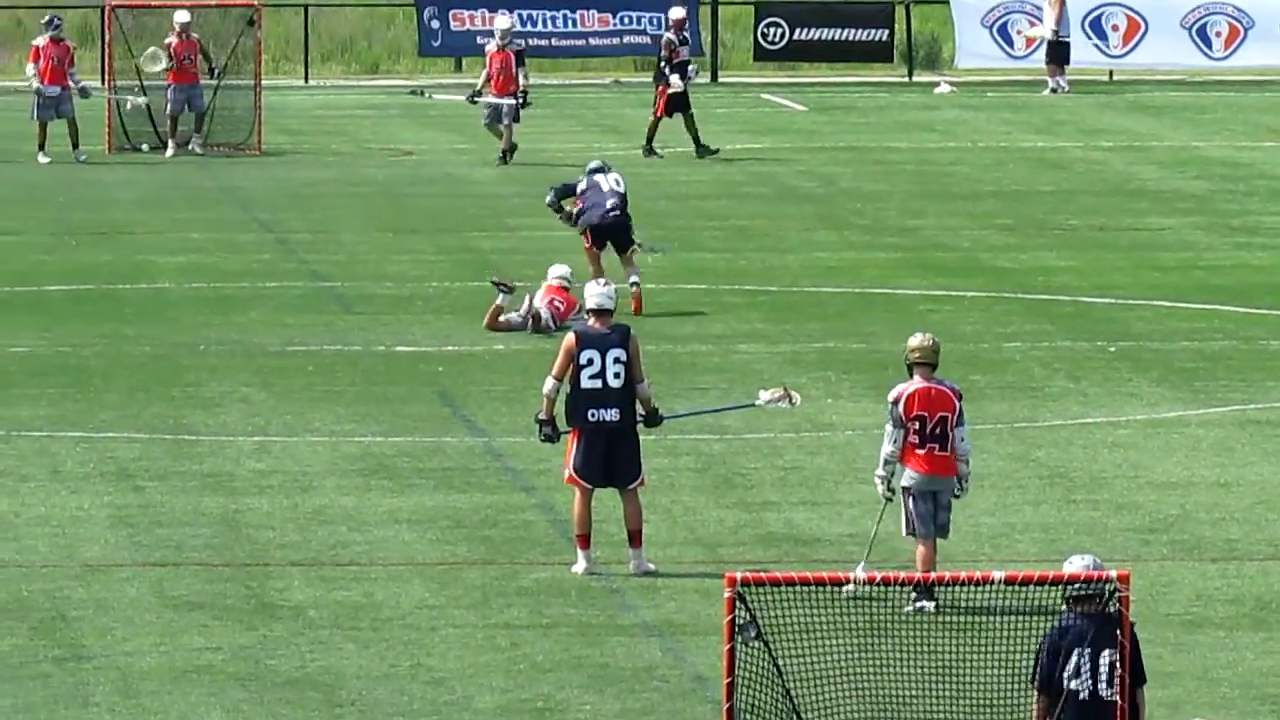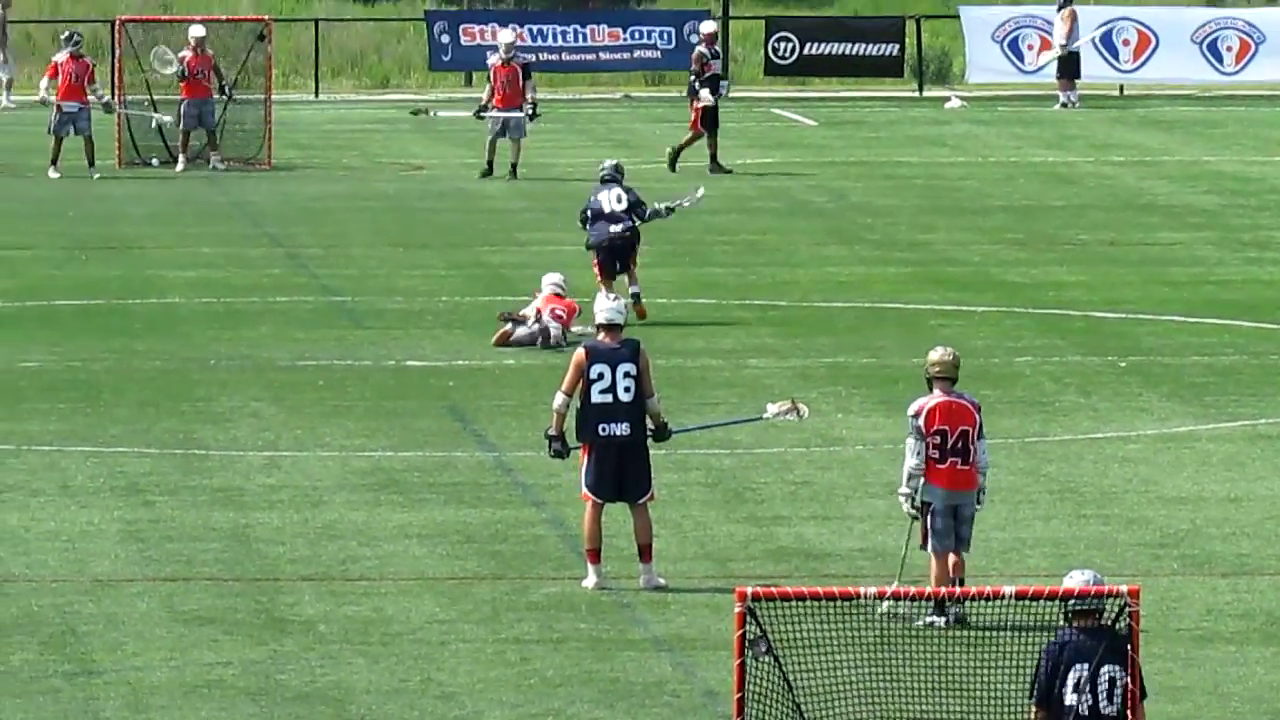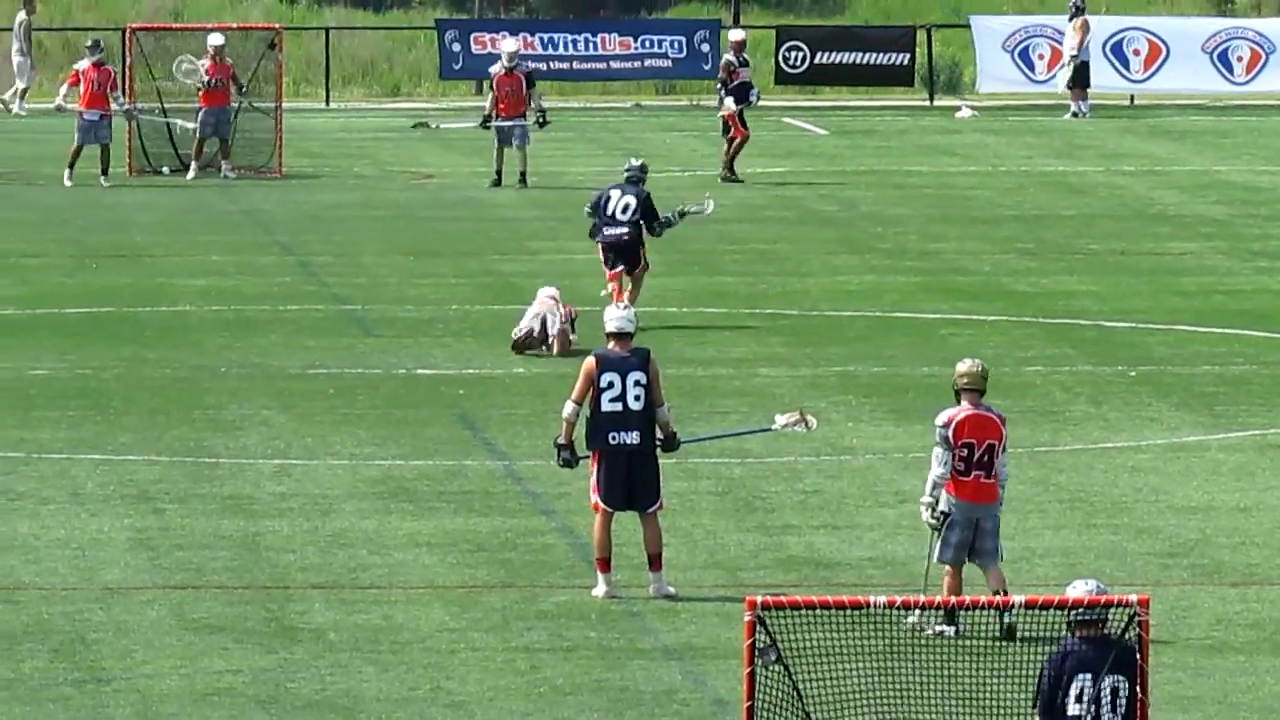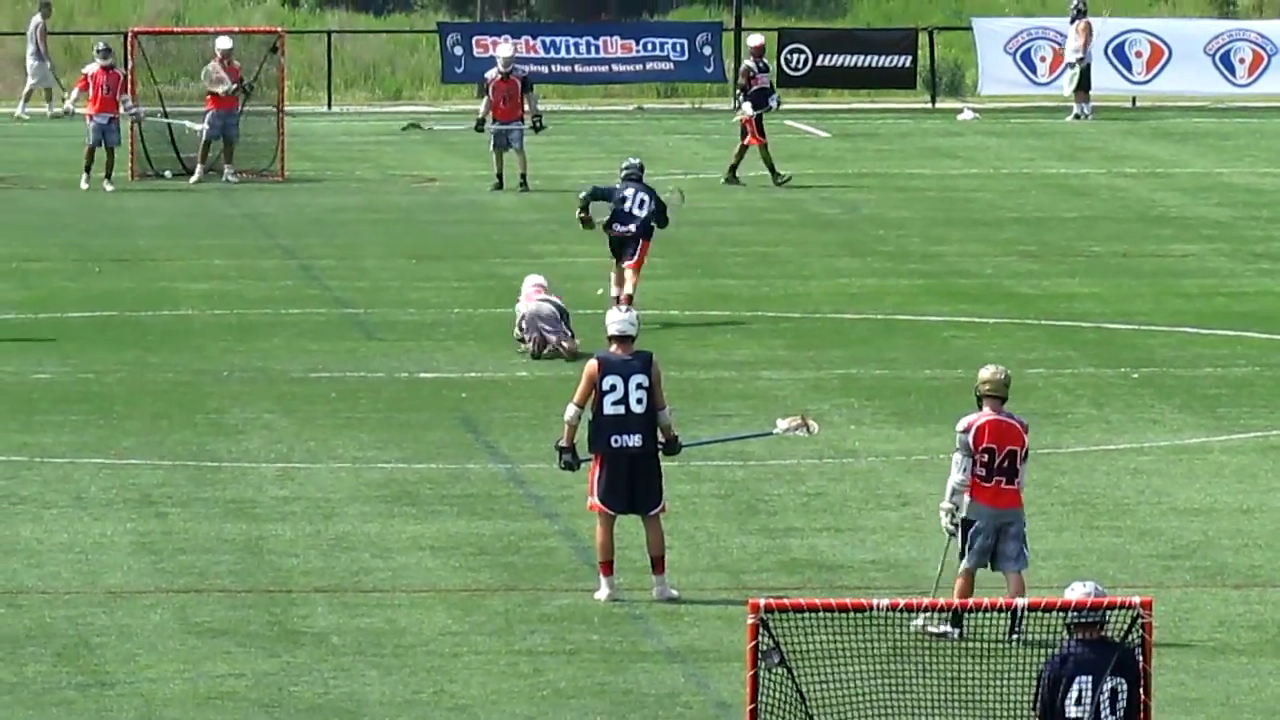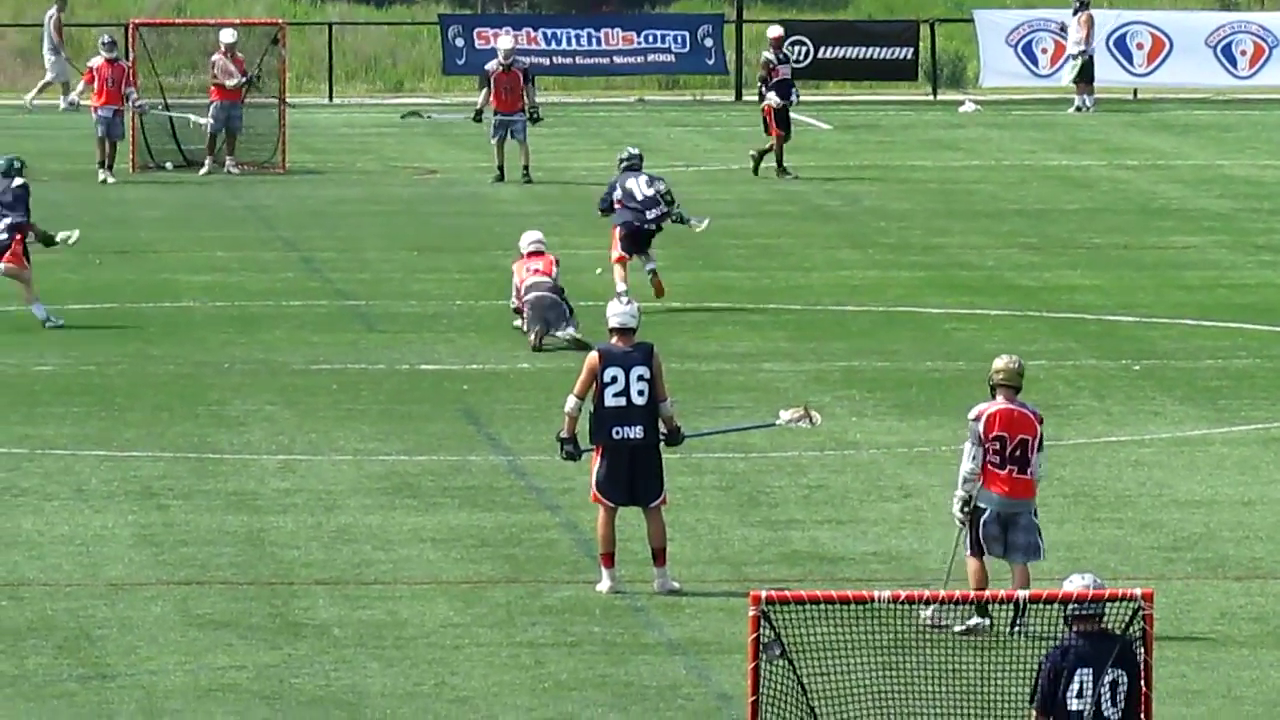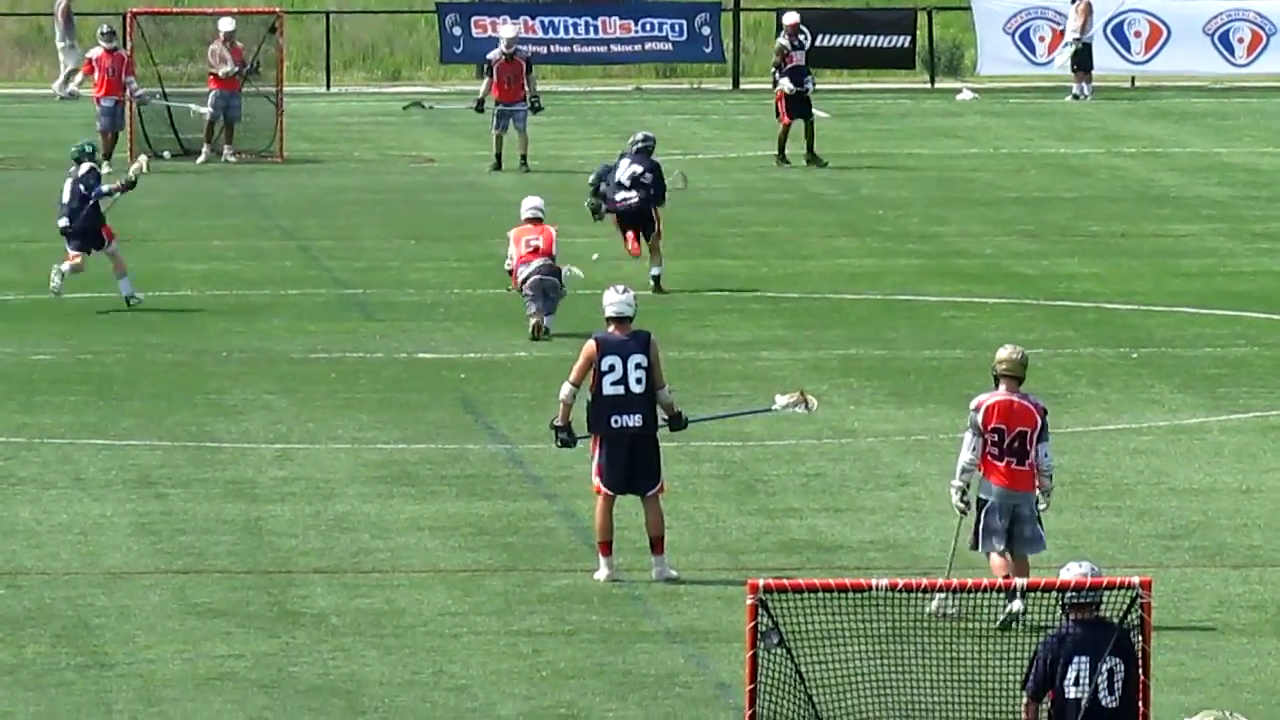
dt=0.2s
person 1, frame 1
left shoulder: (574, 338)
right shoulder: (627, 337)
left elbow: (554, 382)
right elbow: (639, 383)
left wrist: (546, 418)
right wrist: (650, 411)
left hip: (586, 425)
right hip: (621, 424)
left knee: (583, 491)
right knee: (629, 491)
left ankle: (583, 559)
right ankle: (637, 558)
person 1, frame 2
left shoulder: (584, 353)
right shoulder: (637, 352)
left elbow: (564, 397)
right elbow: (650, 398)
left wrist: (556, 434)
right wrist: (660, 425)
left hip: (597, 439)
right hip: (631, 439)
left knee: (594, 505)
right knee: (639, 506)
left ankle: (594, 574)
right ankle: (647, 573)
person 1, frame 3
left shoulder: (594, 362)
right shoulder: (647, 361)
left elbow: (574, 406)
right elbow: (659, 407)
left wrist: (565, 443)
right wrist: (669, 436)
left hip: (606, 447)
right hip: (641, 447)
left knee: (604, 514)
right knee: (649, 514)
left ankle: (604, 582)
right ankle: (657, 581)
person 1, frame 4
left shoulder: (596, 365)
right shoulder: (649, 364)
left elbow: (576, 409)
right elbow: (661, 410)
left wrist: (566, 445)
right wrist: (670, 439)
left hip: (609, 451)
right hip: (643, 450)
left knee: (606, 518)
right knee: (652, 517)
left ankle: (607, 585)
right ankle: (660, 584)
person 1, frame 5
left shoulder: (597, 356)
right shoulder: (650, 355)
left elbow: (576, 400)
right elbow: (662, 401)
left wrist: (568, 436)
right wrist: (673, 429)
left hip: (610, 443)
right hip: (645, 441)
left knee: (607, 509)
right knee: (653, 509)
left ankle: (608, 577)
right ankle: (661, 576)
person 1, frame 6
left shoulder: (594, 345)
right shoulder: (648, 343)
left elbow: (571, 387)
right elbow: (661, 389)
left wrist: (562, 424)
right wrist: (674, 415)
left hip: (608, 431)
right hip: (642, 430)
left knee: (605, 497)
right knee: (650, 497)
left ankle: (606, 566)
right ankle: (659, 565)
person 2, frame 1
left shoulder: (902, 394)
right shoulder: (952, 393)
left elbow: (892, 443)
right elbow: (961, 442)
left wrist: (884, 476)
right wrist: (963, 475)
left hip: (916, 475)
right hip: (946, 476)
left knee: (923, 537)
right knee: (932, 535)
left ankle: (927, 596)
right ankle: (922, 588)
person 2, frame 2
left shoulder: (922, 408)
right shoulder: (971, 407)
left elbow: (915, 458)
right elbow: (980, 454)
left wrist: (907, 493)
right wrist: (980, 487)
left hip: (937, 490)
right hip: (966, 490)
left knee: (939, 553)
right knee: (958, 550)
left ankle: (940, 612)
right ankle: (959, 602)
person 2, frame 3
left shoulder: (950, 420)
right shoulder: (997, 420)
left elbow: (940, 468)
right elbow: (1001, 469)
left wrist: (929, 502)
left hip: (958, 502)
right hip: (989, 503)
left knee: (952, 563)
right knee: (990, 563)
left ankle: (950, 622)
right ankle: (1004, 613)
person 2, frame 4
left shoulder: (971, 425)
right shoulder: (1020, 428)
left elbow: (960, 474)
right elbow: (1021, 474)
left wrist: (948, 508)
left hip: (981, 508)
right hip: (1012, 509)
left knee: (967, 568)
right knee: (1012, 569)
left ankle: (955, 624)
right ankle: (1015, 627)
person 2, frame 5
left shoulder: (982, 414)
right shoulder: (1033, 417)
left elbow: (971, 463)
right elbow: (1037, 466)
left wrist: (961, 498)
left hip: (992, 497)
right hip: (1023, 499)
left knee: (976, 555)
right knee: (1020, 561)
left ankle: (980, 615)
right ankle: (1017, 619)
person 2, frame 6
left shoulder: (983, 405)
right shoulder: (1035, 409)
left elbow: (970, 452)
right elbow: (1043, 456)
left wrist: (959, 487)
right wrist: (1046, 489)
left hip: (994, 489)
right hip: (1024, 491)
left knee: (996, 549)
right knee: (1019, 552)
left ankle: (1013, 600)
right ankle: (1016, 602)
